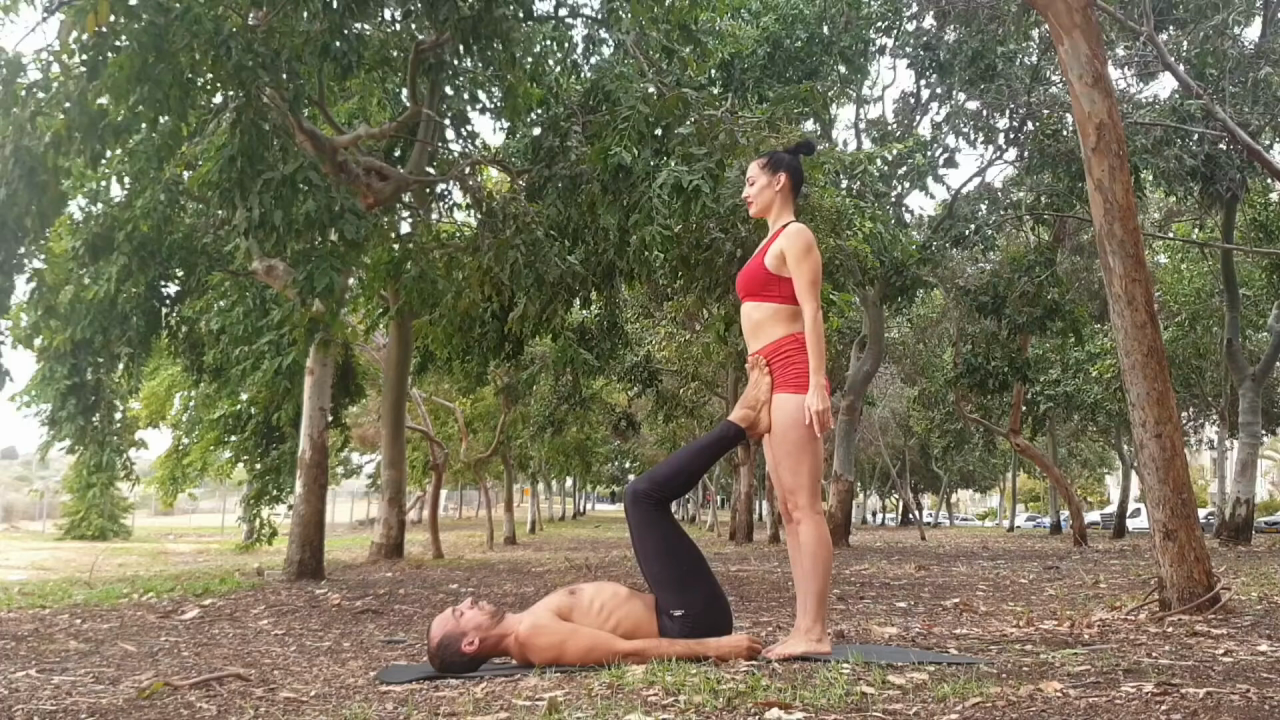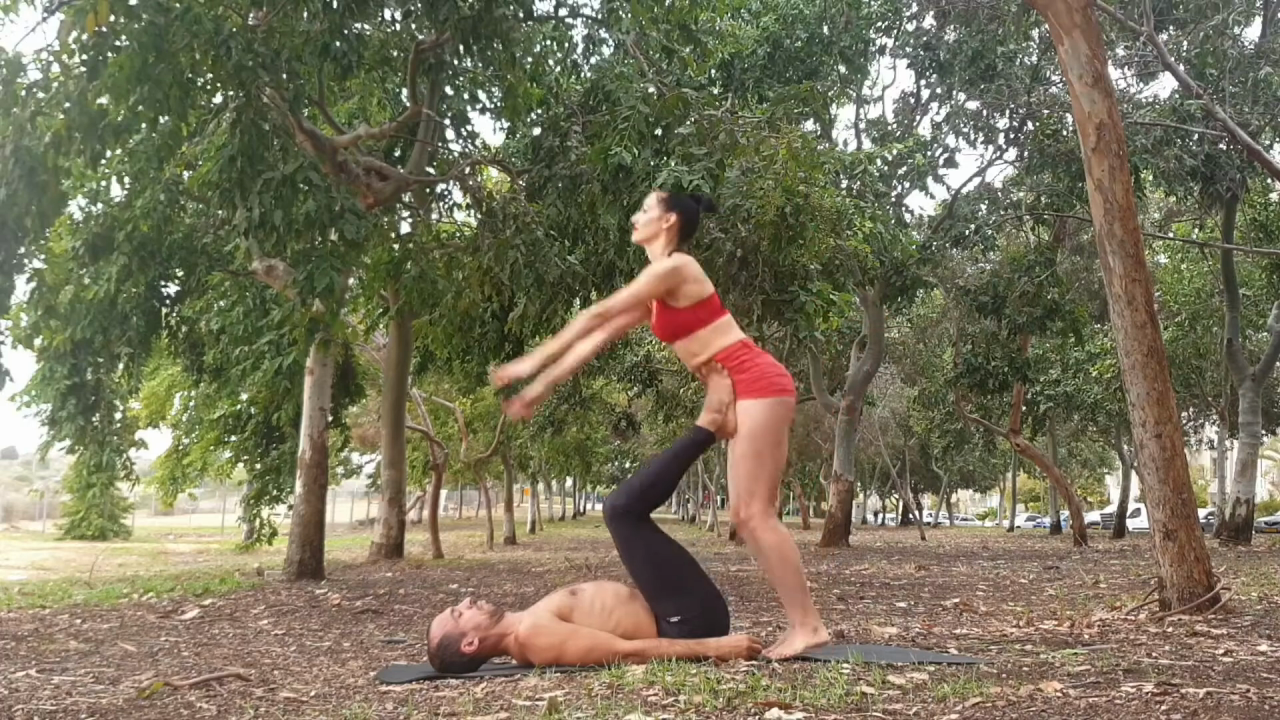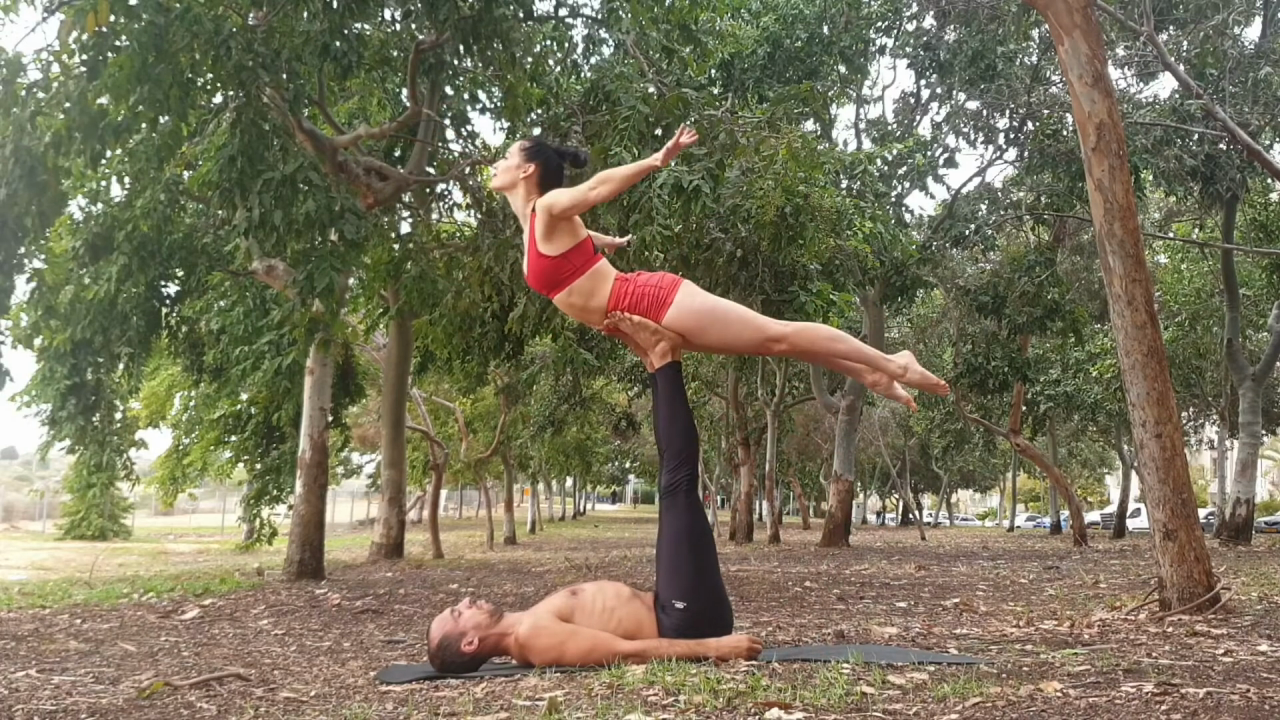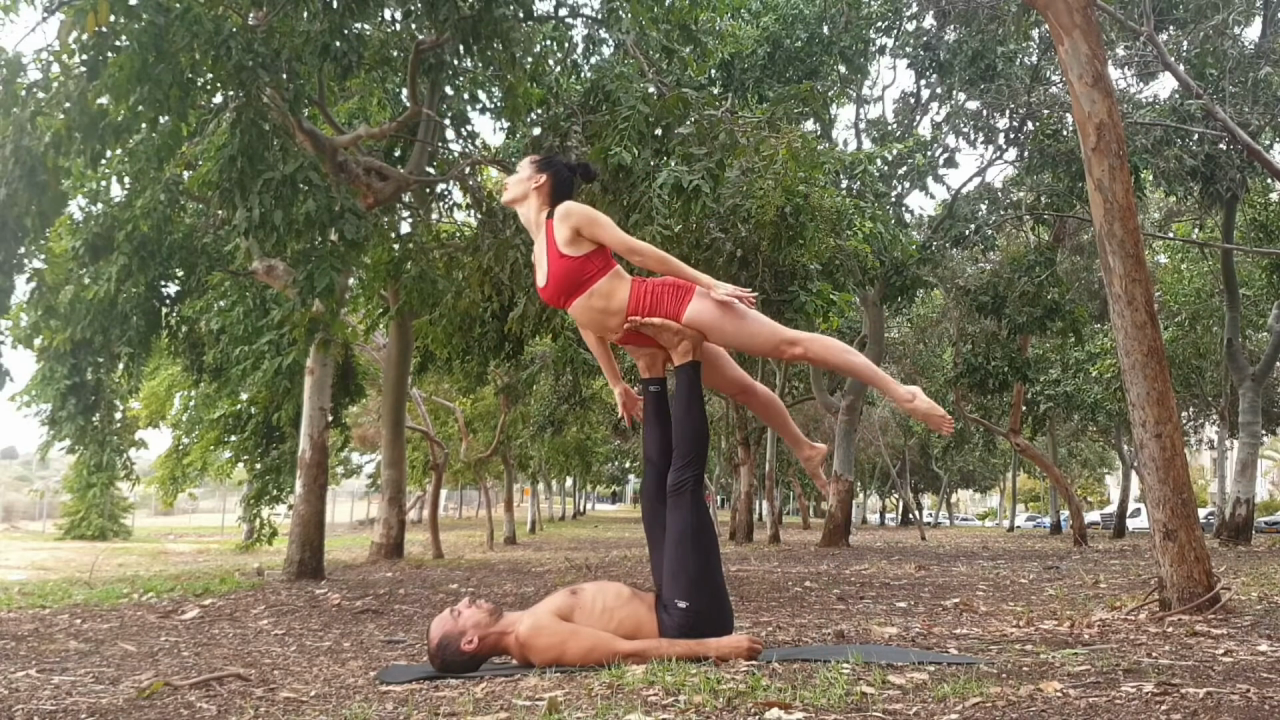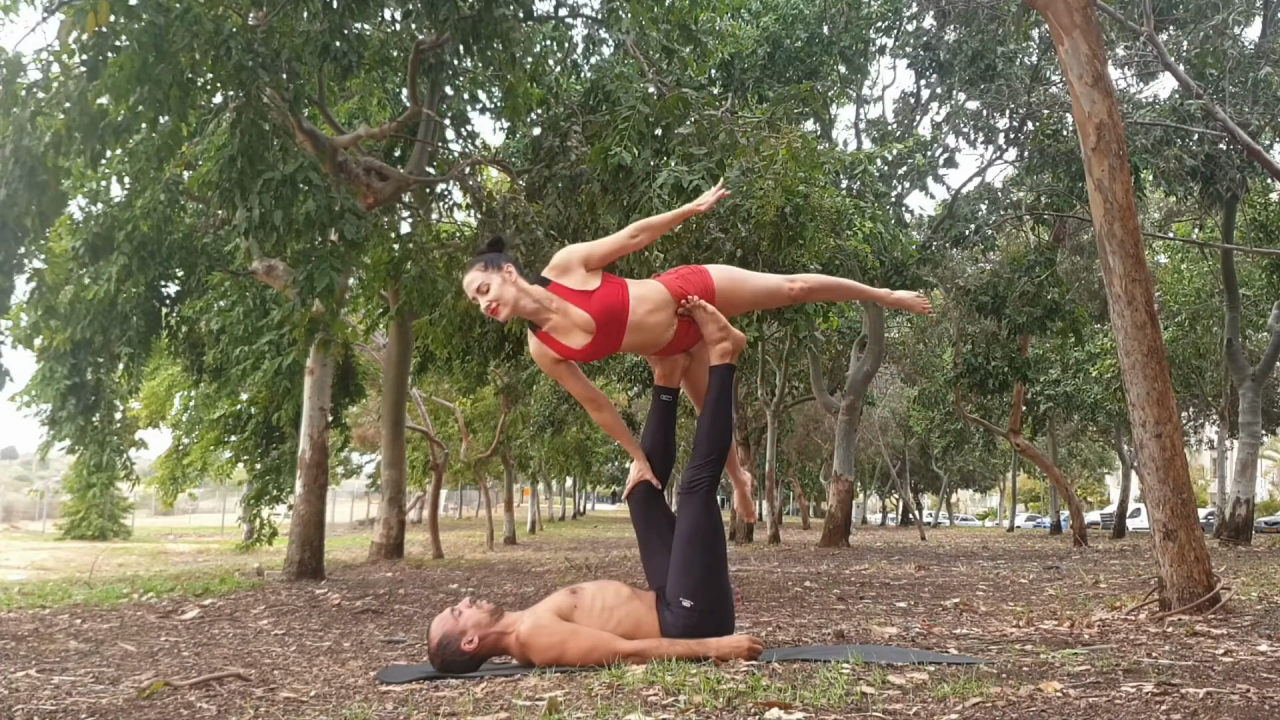
dt=1s
person 1, frame 1
left shoulder: (795, 235)
right shoulder: (774, 241)
left elbow: (811, 313)
left wrist: (817, 385)
left hip: (794, 378)
right hip: (777, 381)
left knee: (803, 508)
right knee: (790, 510)
left ankle: (812, 631)
right ankle: (807, 628)
person 1, frame 2
left shoulder: (673, 267)
right shoulder: (659, 286)
left elbow: (594, 316)
right elbow: (601, 334)
left wrist: (534, 362)
right wrist: (544, 384)
left hip: (759, 385)
right hip: (740, 390)
left knee: (752, 514)
right knee: (746, 515)
left ankle: (807, 624)
right ankle: (803, 621)
person 1, frame 3
left shoulder: (550, 207)
right shoulder: (535, 224)
left elbow: (597, 187)
left wrist: (655, 161)
left hip: (655, 302)
right hip: (647, 316)
left knee: (776, 334)
right knee: (766, 341)
left ankle: (889, 363)
right ankle: (869, 374)
person 1, frame 4
left shoulder: (569, 216)
right shoulder: (538, 253)
left elbow: (638, 250)
right elbow: (587, 319)
left wrist: (710, 283)
right wrist: (616, 382)
left hip: (668, 303)
right hip: (651, 336)
left knee: (789, 343)
right knee: (740, 386)
left ankle: (901, 393)
right ankle: (804, 448)
person 1, frame 5
left shoulder: (565, 266)
right shoulder: (541, 349)
left elbow: (633, 235)
right elbow: (596, 404)
left wrist: (695, 207)
right wrist: (639, 458)
left hip: (692, 292)
right hip: (678, 344)
left knee: (795, 288)
right knee: (709, 409)
left ankle: (886, 296)
right ankle: (737, 476)
person 2, frame 1
left shoulder: (529, 625)
right shoulder: (531, 634)
right elbow: (627, 652)
right wrist: (714, 646)
left hip: (679, 620)
right hip: (689, 622)
left knee: (645, 497)
right knee: (643, 494)
left ankle: (740, 422)
right ankle: (738, 423)
person 2, frame 2
left shoulder: (527, 627)
right shoulder: (531, 636)
right elbow: (627, 652)
right wrist: (714, 647)
left hip: (683, 620)
right hip: (690, 622)
left knee: (626, 509)
right knee: (623, 509)
left ankle: (711, 422)
right ankle: (709, 425)
person 2, frame 3
left shoulder: (531, 625)
right shoulder: (531, 636)
right elbow: (627, 652)
right wrist: (713, 647)
left hip: (675, 615)
right hip: (687, 622)
right knee: (678, 485)
left ankle: (658, 361)
right ankle: (663, 358)
person 2, frame 4
left shoulder: (530, 625)
right shoulder: (531, 635)
right elbow: (628, 652)
right wrist: (712, 646)
left hip: (674, 615)
right hip: (689, 624)
right knee: (683, 486)
left ankle: (653, 369)
right ankle: (684, 357)
person 2, frame 5
left shoulder: (530, 624)
right shoulder: (531, 634)
right elbow: (629, 652)
right wrist: (714, 646)
left hip: (674, 609)
right hip: (690, 622)
left knee: (643, 490)
right knee: (697, 484)
left ankle: (666, 383)
right ankle: (720, 359)
